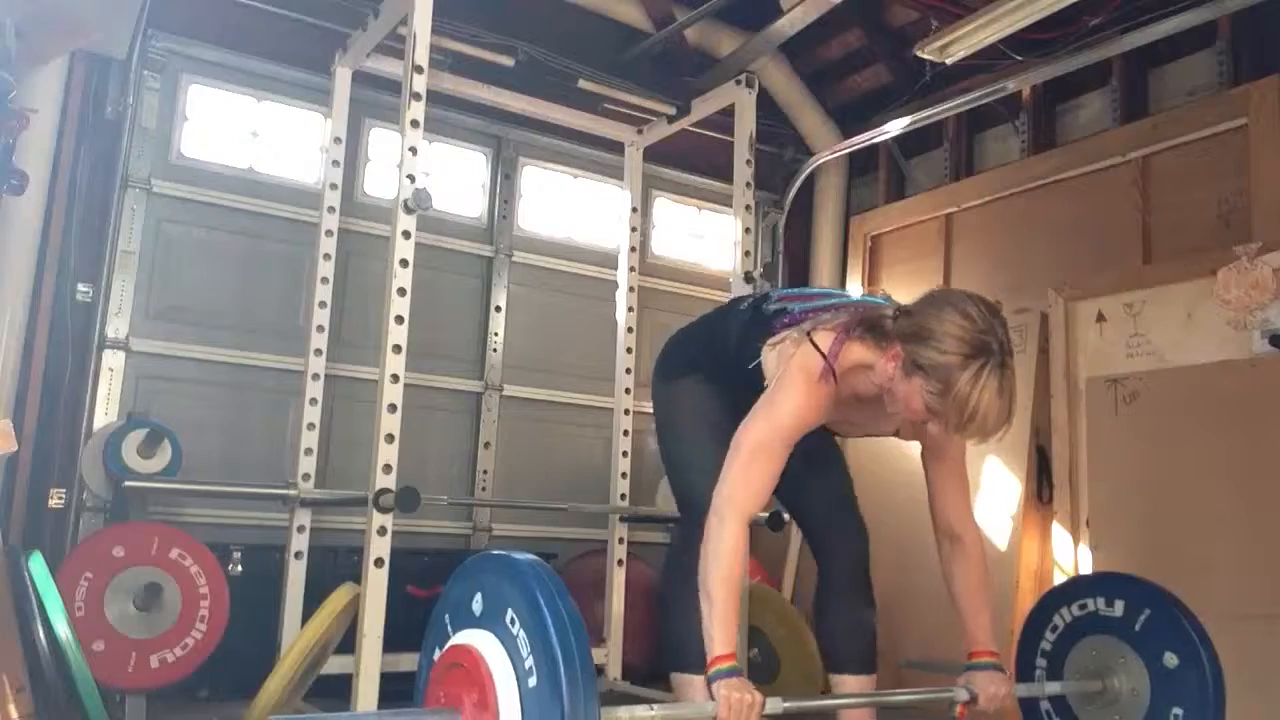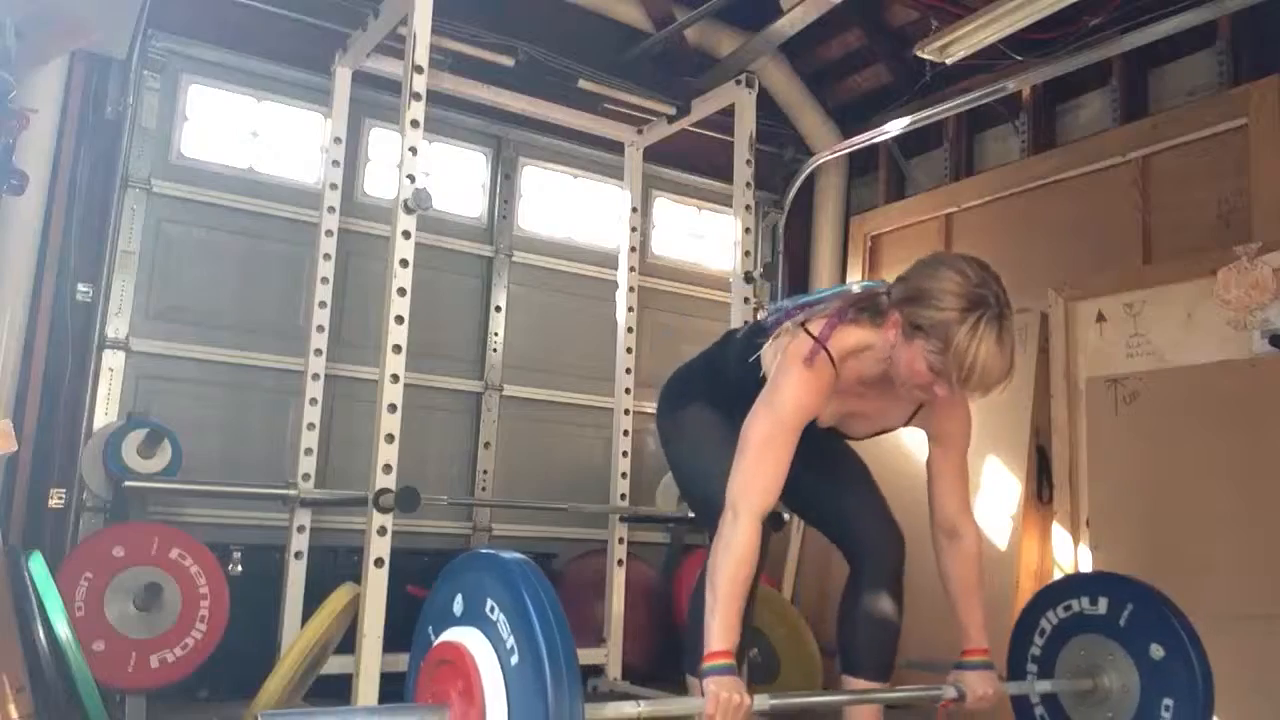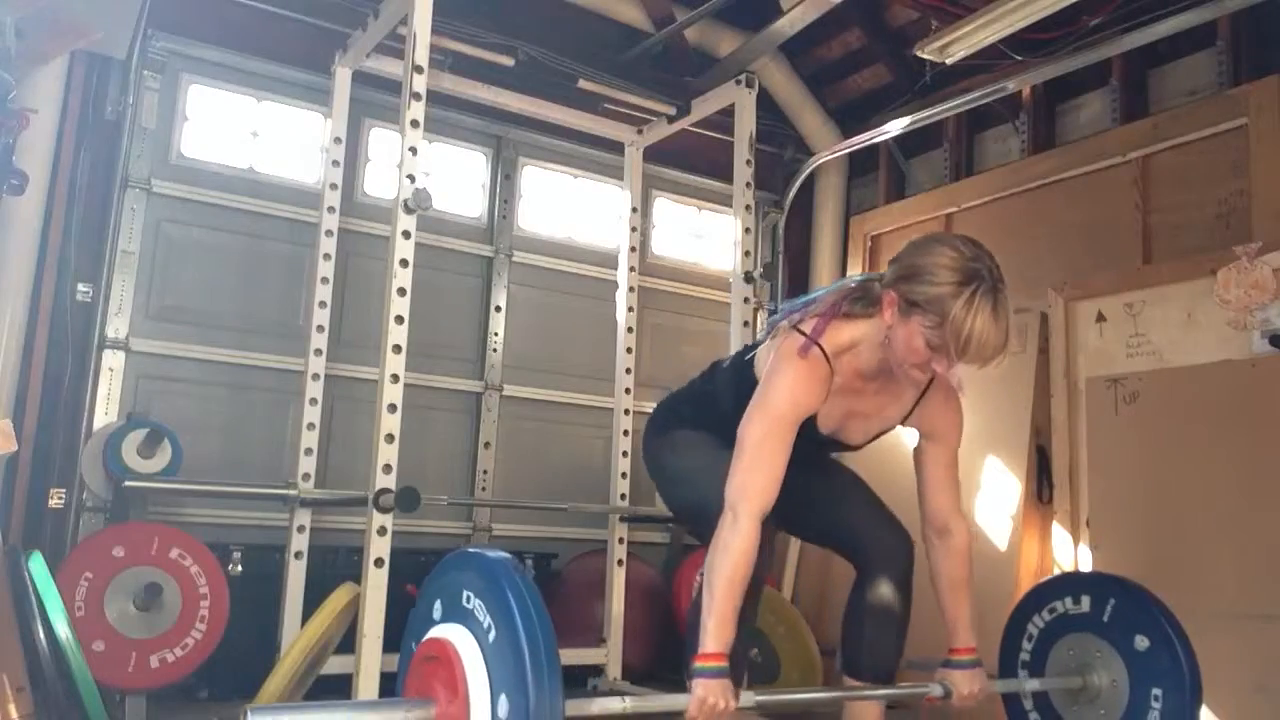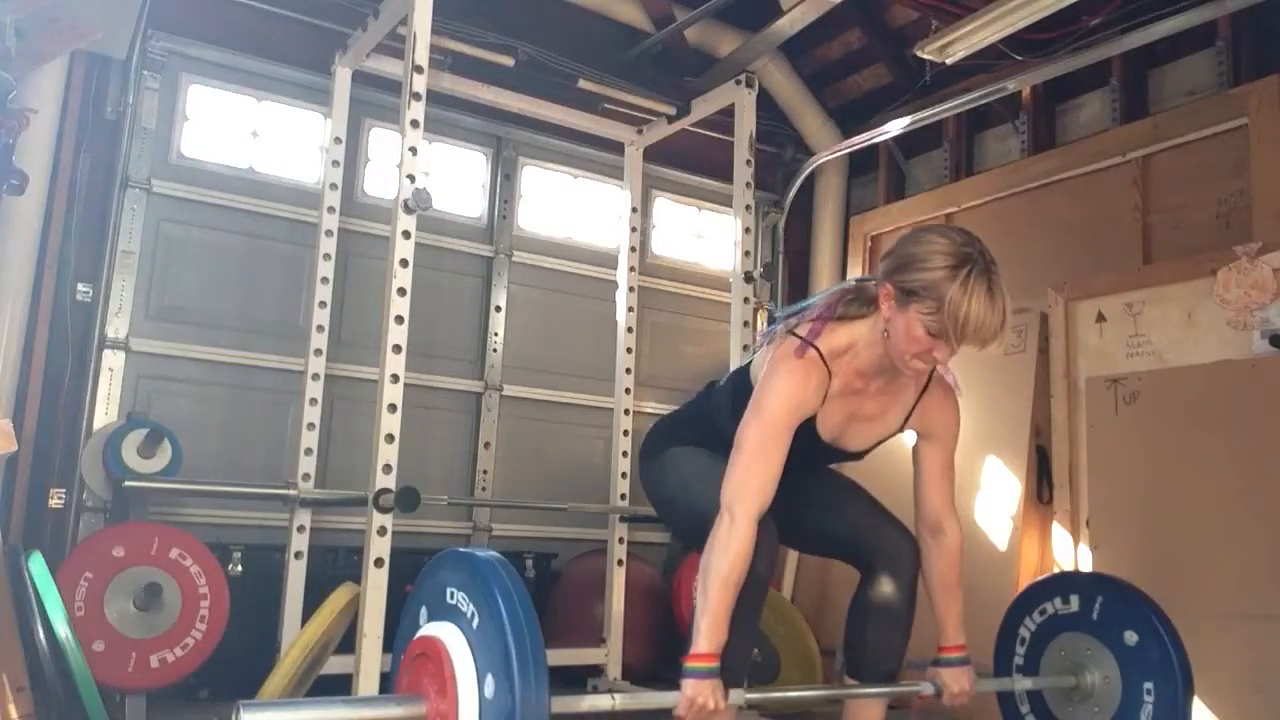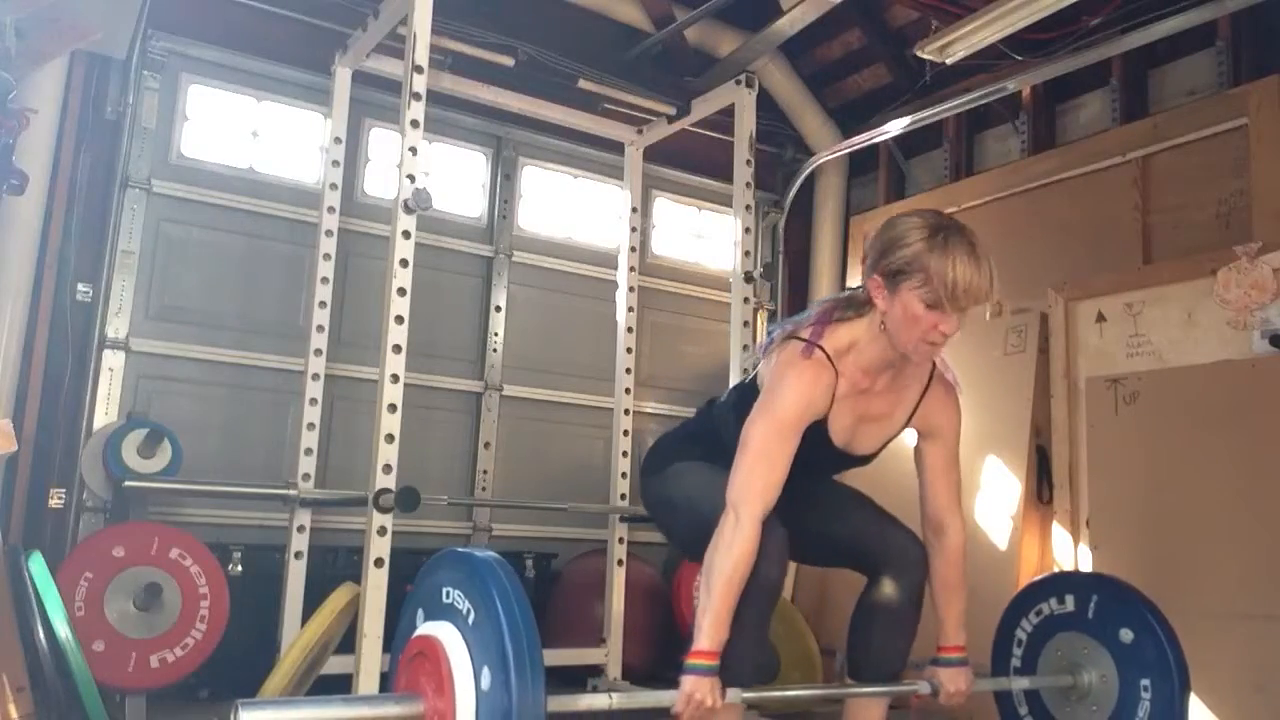
dt=0.3s
person 1, frame 1
left shoulder: (932, 400)
right shoulder: (812, 374)
left elbow: (958, 535)
right elbow: (728, 516)
left wrist: (984, 657)
right wrist: (723, 669)
right hip: (701, 376)
left knee: (844, 543)
right knee: (706, 525)
person 1, frame 2
left shoulder: (941, 403)
right shoulder: (812, 362)
left elbow: (955, 528)
right elbow: (744, 511)
left wrist: (975, 654)
right wrist: (718, 664)
left hip: (804, 431)
right hip: (705, 408)
left knee: (879, 546)
right knee: (742, 539)
person 1, frame 3
left shoulder: (935, 401)
right shoulder: (807, 360)
left elbow: (946, 527)
right elbow: (743, 513)
left wrist: (962, 653)
right wrist: (711, 663)
left hip: (793, 456)
right hip: (692, 436)
left knee: (888, 551)
right knee: (750, 542)
person 1, frame 4
left shoulder: (933, 400)
right shoulder: (804, 363)
left elbow: (939, 528)
right elbow: (738, 515)
left wrist: (953, 652)
right wrist: (701, 662)
left hip: (791, 471)
right hip: (688, 453)
left knee: (895, 553)
right knee: (752, 544)
person 1, frame 5
left shoulder: (934, 395)
right shoulder: (810, 367)
left elbow: (945, 526)
right elbow: (742, 516)
left wrist: (952, 652)
right wrist: (702, 660)
left hip: (791, 485)
right hip: (690, 469)
left knee: (902, 557)
right knee: (764, 548)
